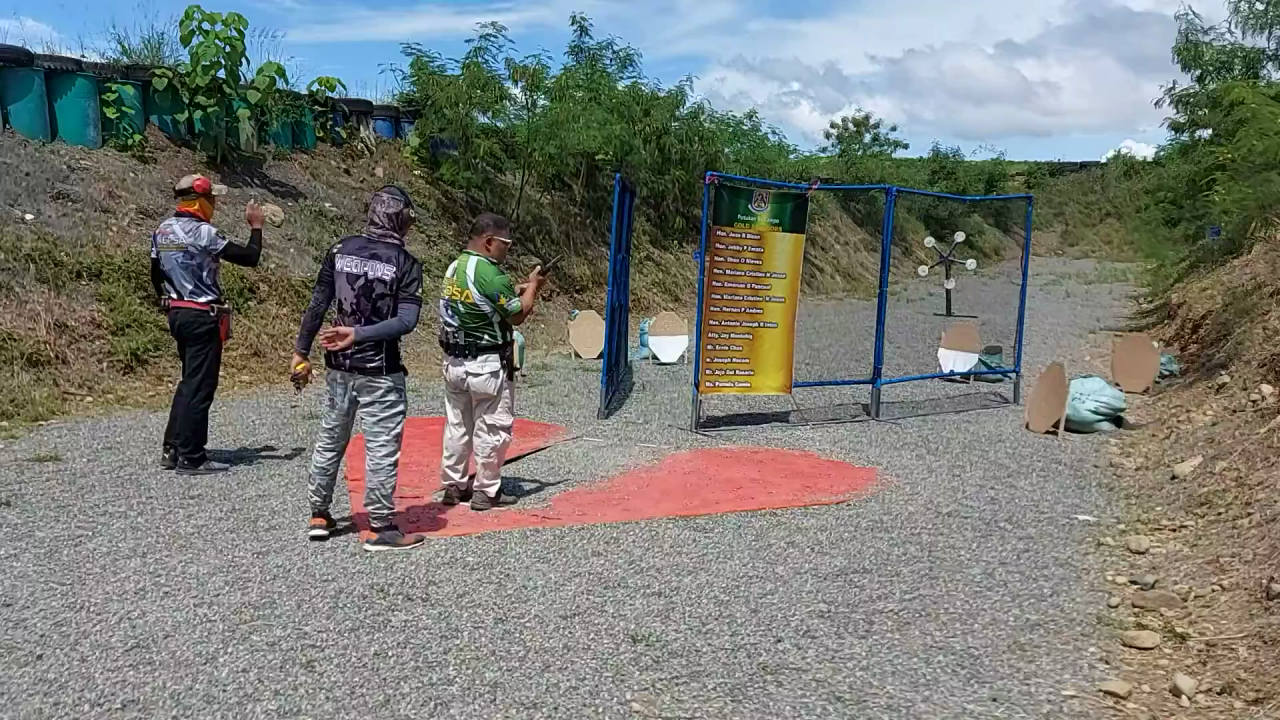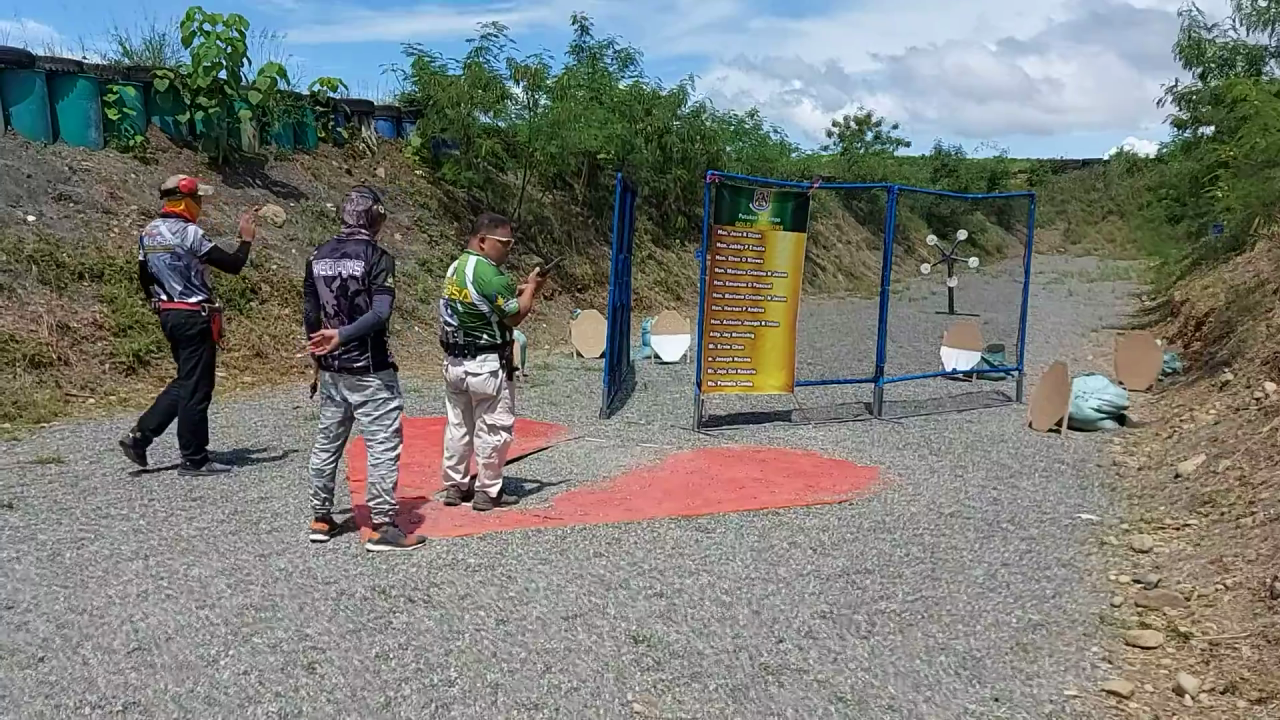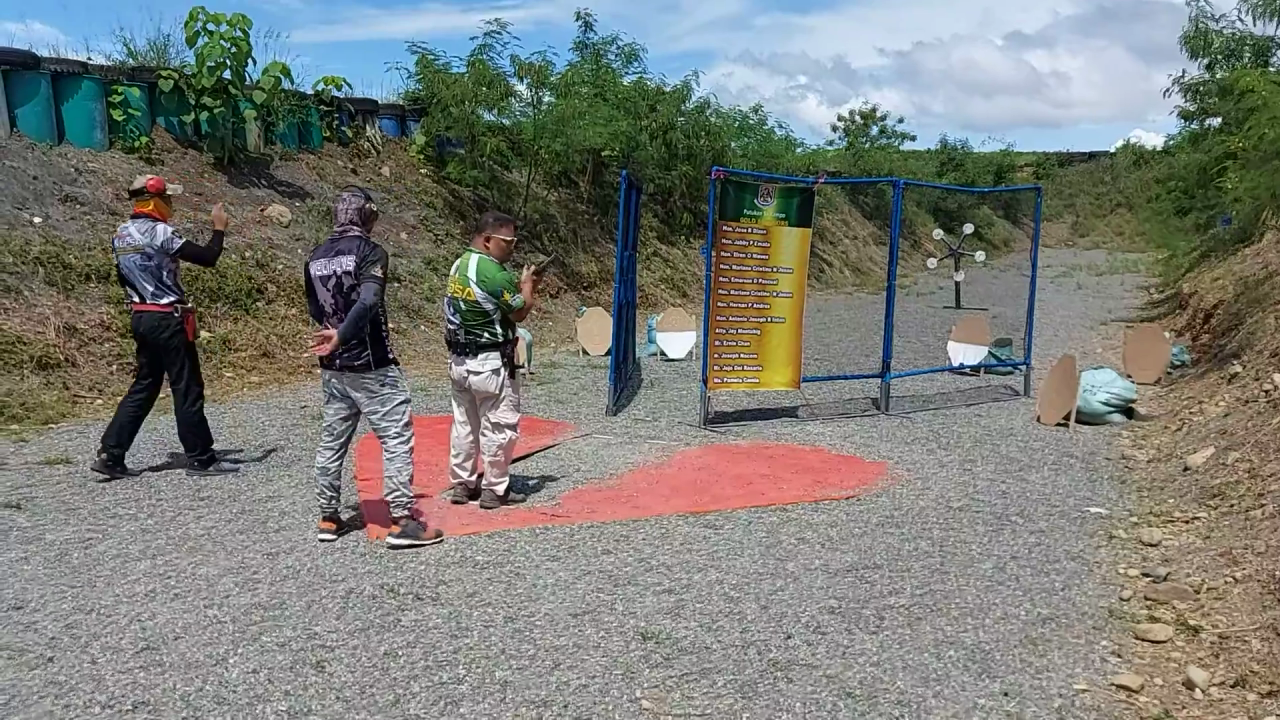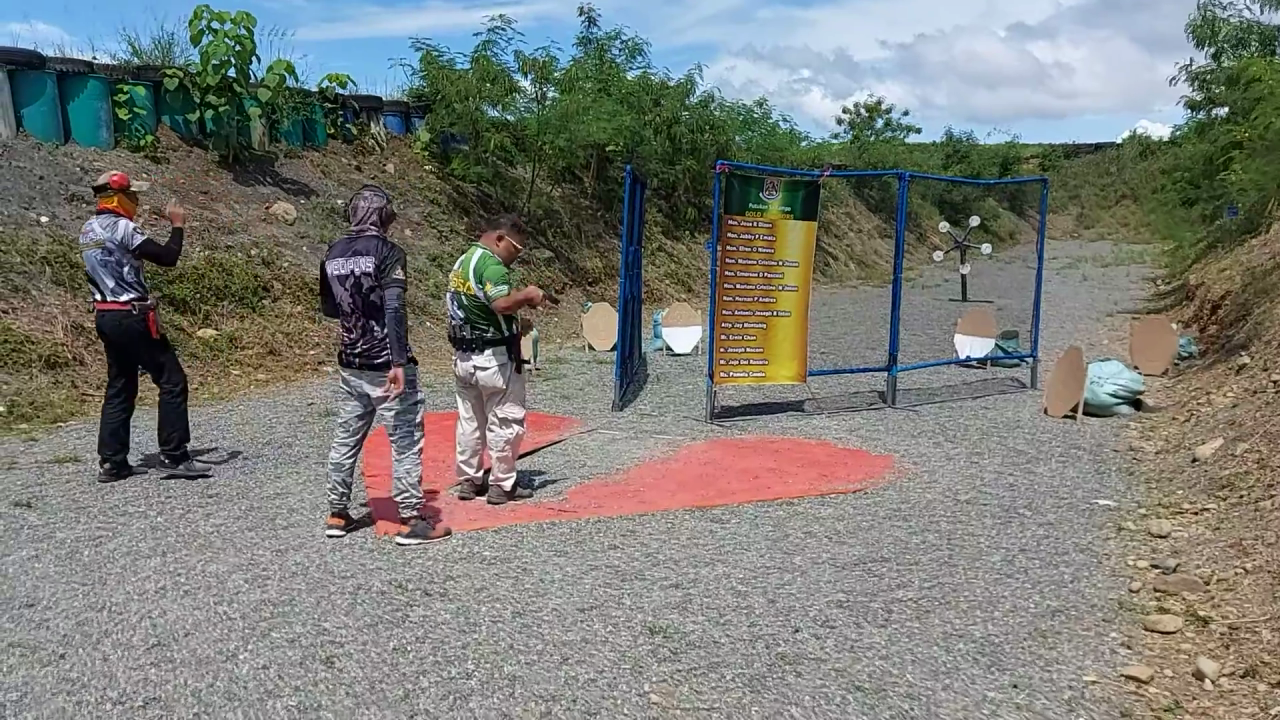
dt=0.3s
person 1, frame 1
left shoulder: (340, 251)
right shoulder: (405, 263)
left elbow: (317, 305)
right elbow: (406, 322)
left wrist: (302, 351)
right wrist: (357, 335)
left hip: (340, 366)
right hip: (380, 371)
left knee: (330, 439)
right knee: (382, 447)
left ankle: (319, 515)
right ankle: (380, 529)
person 1, frame 2
left shoulder: (319, 256)
right shoulder: (376, 257)
left elbow: (311, 313)
right elbow: (380, 314)
right wrist: (341, 336)
left hip: (332, 368)
right hip: (370, 368)
left knee: (327, 440)
right knee: (383, 445)
left ankle: (321, 519)
right ankle: (383, 528)
person 1, frame 3
left shoulder: (316, 257)
right shoulder: (369, 252)
left elbow: (315, 313)
right elbow: (367, 302)
right wrist: (342, 337)
left hip: (334, 368)
right hip: (372, 365)
left knee: (332, 440)
right knee: (396, 439)
left ankle: (328, 519)
right ankle: (402, 521)
person 1, frame 4
left shoulder: (332, 255)
right shoulder: (388, 252)
left elbow: (329, 308)
right elbow: (394, 308)
right wrist: (399, 362)
left hip: (351, 363)
right hip: (384, 364)
left knee: (346, 437)
right knee: (406, 439)
left ankle: (337, 514)
right ankle: (411, 521)
person 2, frame 1
left shoulder: (162, 230)
right shoulder: (203, 233)
left elbow: (156, 275)
right elbow: (250, 258)
right wrist: (256, 227)
left hip: (177, 313)
right hip: (202, 316)
left knee: (190, 382)
right knee: (200, 387)
left ankle: (173, 449)
right ankle: (191, 458)
person 2, frame 2
left shoulder: (148, 232)
right shoulder: (189, 233)
left elbow: (145, 278)
right elbow: (233, 265)
right wrist: (246, 239)
left hip: (169, 315)
right hip: (194, 317)
left knee: (184, 382)
right knee: (196, 388)
left ankle: (139, 436)
right ankle: (194, 460)
person 2, frame 3
left shoulder: (121, 235)
right shoulder: (158, 232)
right elbow: (206, 259)
right wrist: (219, 228)
left hip: (140, 319)
right hip: (167, 320)
left knee: (143, 388)
right knee: (188, 389)
left ankle: (108, 455)
right ankle: (201, 459)
person 2, frame 4
left shoulder: (87, 230)
right shoulder: (121, 227)
right elbow: (167, 257)
right wrist: (177, 225)
left hip: (105, 316)
right hip: (131, 317)
left knee: (119, 389)
right knee: (172, 381)
left ankle: (112, 462)
right ankle: (174, 457)
person 3, frame 1
left shoulder: (454, 268)
right shoulder: (490, 274)
right elbow: (517, 315)
left wrist: (514, 292)
right wrist: (532, 287)
left hip: (454, 361)
right hip: (487, 363)
left knee: (457, 426)
right knee: (492, 429)
left ankle: (453, 486)
right ankle: (486, 492)
person 3, frame 2
left shoulder: (456, 267)
right shoulder: (489, 273)
right elbow: (514, 316)
left wrist: (514, 292)
right wrist: (531, 289)
left hip: (454, 361)
right hip: (486, 364)
left knee: (458, 426)
right knee: (493, 429)
left ankle: (455, 487)
right ankle: (488, 492)
person 3, frame 3
left shoulder: (459, 265)
right shoulder: (492, 271)
right elbow: (520, 312)
left wrist: (518, 286)
right wrist: (527, 285)
left hip: (459, 359)
right hip: (490, 361)
left knee: (464, 425)
right knee: (499, 426)
left ankle: (461, 485)
right ankle: (495, 490)
person 3, frame 4
left shoulder: (462, 261)
right shoulder: (491, 264)
right elbow: (501, 304)
left wrist: (519, 297)
right wrist: (527, 294)
left hip: (464, 355)
right hip: (495, 357)
left knee: (470, 421)
right knee: (506, 422)
left ankle: (469, 480)
right ankle: (502, 485)
